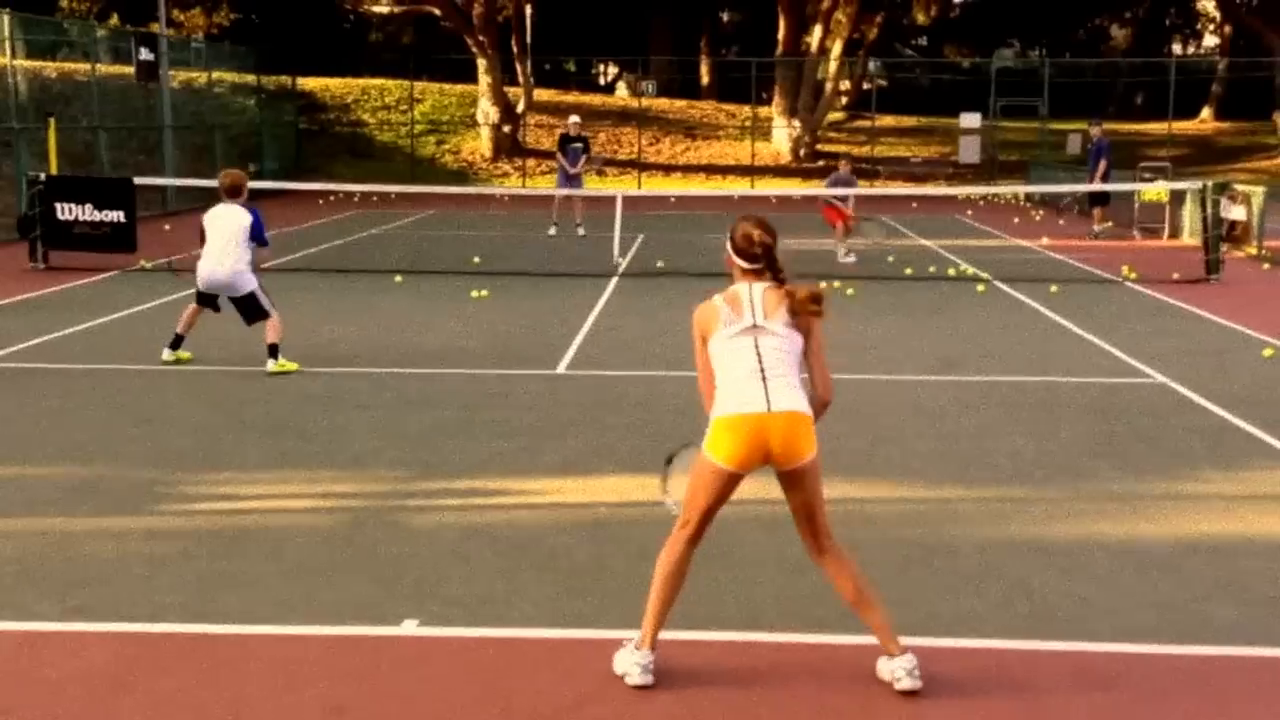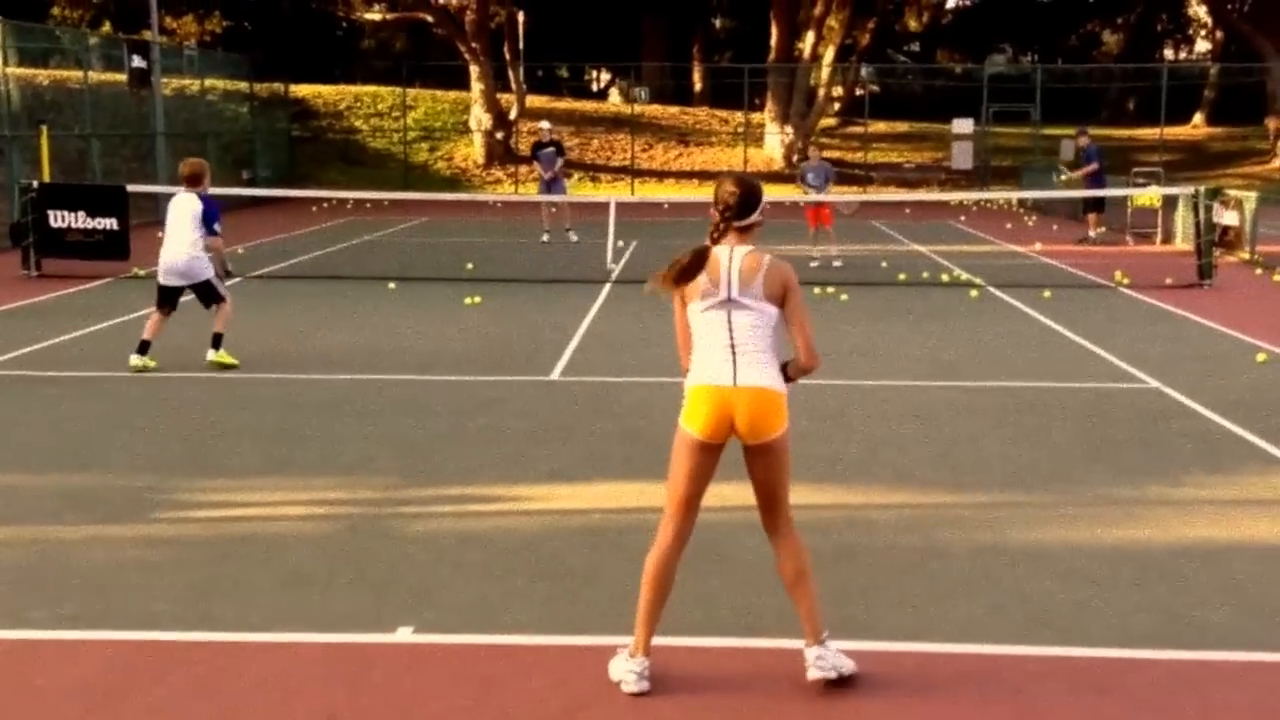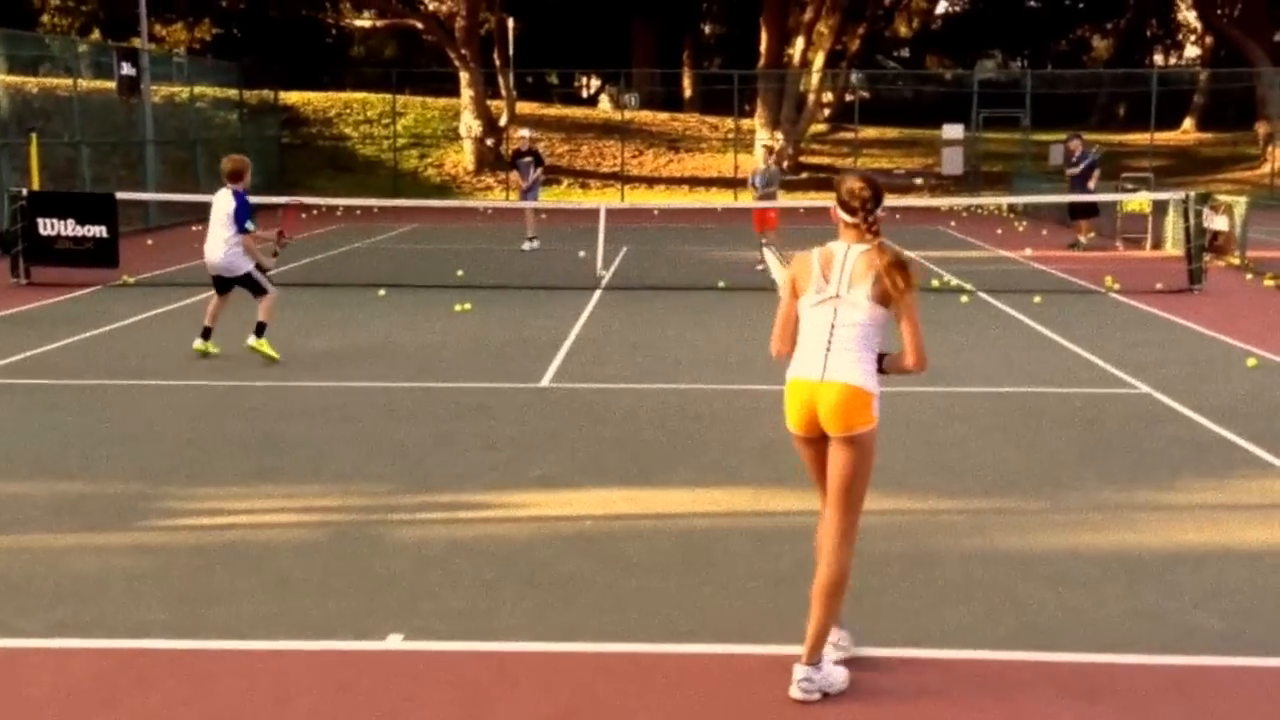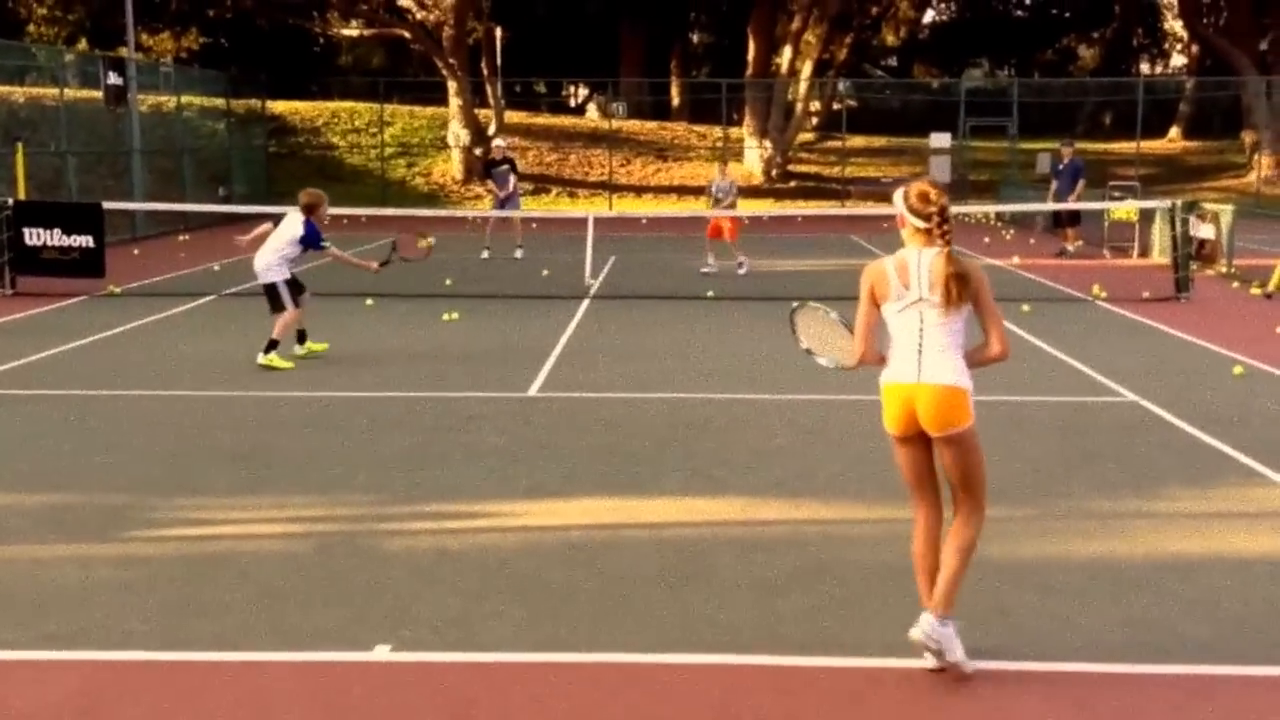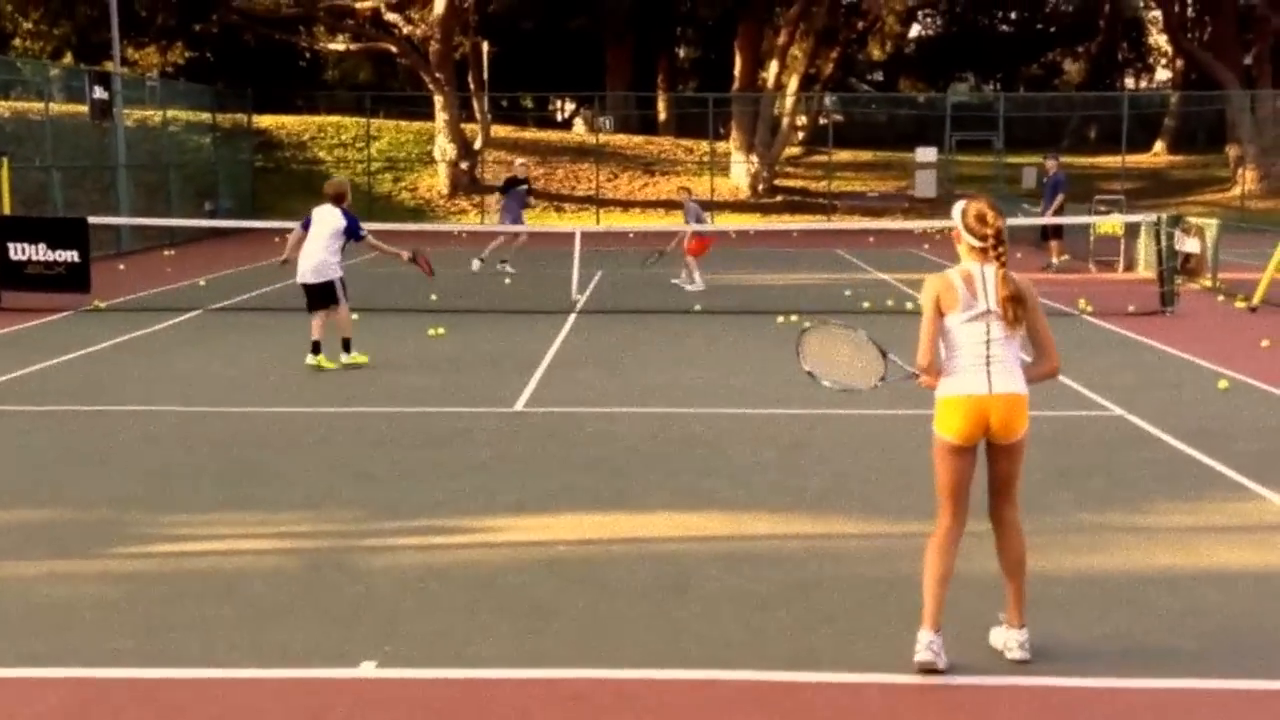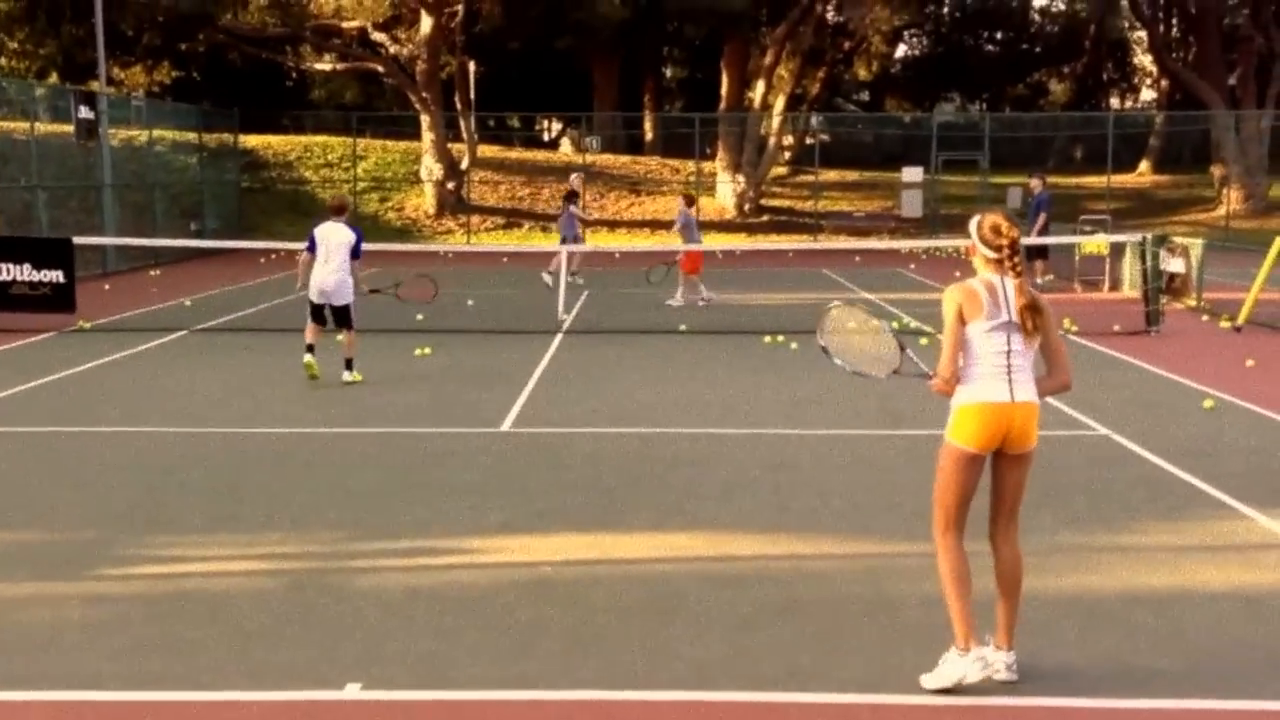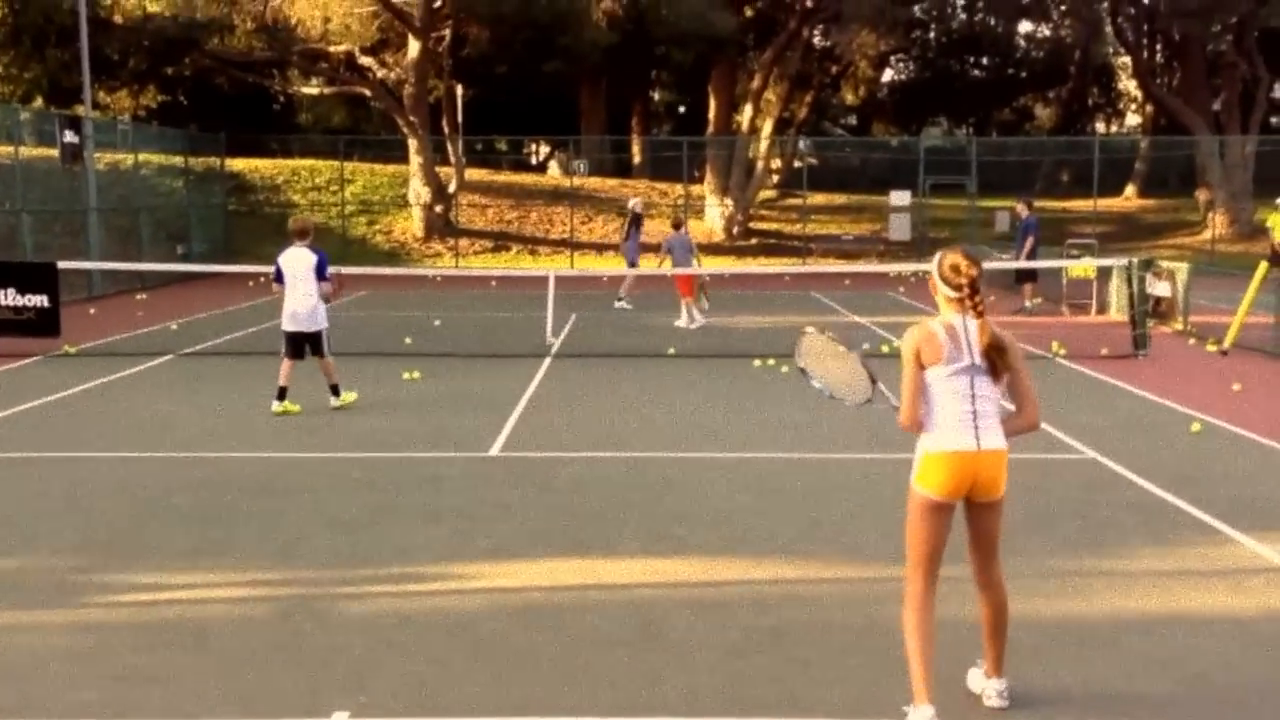
dt=0.5s
person 1, frame 1
left shoulder: (705, 312)
right shoulder: (798, 305)
right elbow: (824, 393)
left hip: (734, 428)
right hip: (793, 425)
left knee: (684, 535)
right knee: (824, 547)
left ankle: (643, 652)
right ankle: (896, 656)
person 1, frame 2
left shoulder: (684, 272)
right shoulder: (780, 272)
right elbow: (808, 359)
left hip: (705, 399)
right hip: (765, 400)
left knee: (673, 529)
right knee: (780, 526)
left ankle: (637, 658)
right ankle: (817, 649)
person 1, frame 3
left shoulder: (803, 264)
right shoulder: (891, 272)
left elbow: (780, 347)
right elbow: (915, 360)
left hip: (800, 393)
right hip: (852, 398)
left knee: (835, 512)
right knee: (840, 530)
left ankle: (830, 629)
right ankle: (810, 665)
person 1, frame 4
left shoulder: (877, 273)
right shoulder: (968, 272)
left elbow: (862, 352)
right elbow: (998, 348)
right wrist: (950, 361)
left hip: (897, 395)
right hip: (948, 395)
left knee: (926, 513)
right knee: (970, 510)
left ankle: (936, 634)
right ankle: (937, 618)
person 1, frame 5
left shoulder: (939, 284)
right shoulder: (1019, 288)
left elbow: (925, 360)
right elbow: (1049, 364)
right wrist: (1003, 381)
left hip: (958, 405)
right hip: (1010, 405)
left knee: (948, 522)
right knee: (1005, 514)
left ankle: (929, 633)
right ankle: (1015, 629)
person 1, frame 6
left shoulder: (961, 294)
right shoulder: (1033, 300)
left elbow: (949, 372)
right elbow: (1061, 378)
left wrist: (943, 384)
right wrist: (1013, 393)
left hip: (975, 414)
right hip: (1024, 416)
left knee: (947, 533)
right knee: (1004, 534)
left ankle: (966, 651)
right ankle: (1003, 651)
person 1, frame 7
left shoulder: (920, 336)
right shoulder: (1000, 340)
left elbow: (908, 418)
right elbow: (1029, 418)
right wrist: (981, 432)
left hip: (939, 464)
right hip: (991, 462)
left knee: (918, 588)
right knee: (987, 573)
right ankle: (994, 682)
person 2, frame 1
left shoulder: (209, 215)
right shoulder: (250, 215)
right elbow: (262, 251)
right wrist: (251, 264)
left hip: (207, 273)
right hip: (238, 275)
left knee: (199, 305)
right knee: (271, 317)
left ankle: (172, 350)
right ankle: (274, 360)
person 2, frame 2
left shoulder: (175, 201)
right shoulder: (207, 204)
right elbow: (215, 242)
right wrist: (223, 262)
left hip: (168, 263)
right hip: (195, 263)
left knee: (162, 312)
right knee: (223, 303)
left ankle: (140, 356)
right ankle: (215, 351)
person 2, frame 3
left shoulder: (221, 195)
right shoulder: (241, 201)
right elbow: (247, 239)
left wrist: (267, 236)
right wrist: (263, 260)
left hip: (213, 256)
right hip: (232, 257)
left knee: (221, 295)
right knee: (269, 293)
left ankle: (203, 341)
right ankle: (257, 338)
person 2, frame 4
left shoulder: (293, 216)
right shoulder: (310, 231)
left elbow: (268, 226)
right elbow: (335, 254)
left wrist: (249, 238)
right wrist: (366, 264)
left hip: (267, 263)
right hip: (272, 268)
left knee: (301, 296)
right knee: (291, 311)
left ankle: (302, 344)
right ankle: (268, 354)
person 2, frame 5
left shoulder: (317, 211)
right shoulder: (347, 219)
left elbow: (298, 233)
right elbow: (371, 243)
left wrist: (288, 254)
right wrist: (399, 253)
left hip: (305, 268)
right hip: (325, 268)
left knee: (319, 311)
right knee: (340, 308)
left ankle: (315, 354)
right ankle: (347, 353)
person 2, frame 6
left shoulder: (318, 230)
right shoulder: (354, 234)
left elbow: (306, 258)
right elbow: (354, 265)
left wrist: (301, 280)
right wrist: (356, 284)
left hip: (318, 284)
right hip: (340, 286)
left knee: (314, 323)
right knee: (348, 328)
left ankle: (309, 354)
right ankle: (349, 371)
person 2, frame 7
left shoulder: (282, 257)
right shoulder: (317, 256)
left elbow: (277, 288)
right elbow: (326, 288)
right wrist: (328, 297)
left hip: (291, 314)
right hip: (313, 314)
left knee: (289, 357)
right knee: (323, 356)
left ankle: (280, 401)
right ankle: (337, 396)
